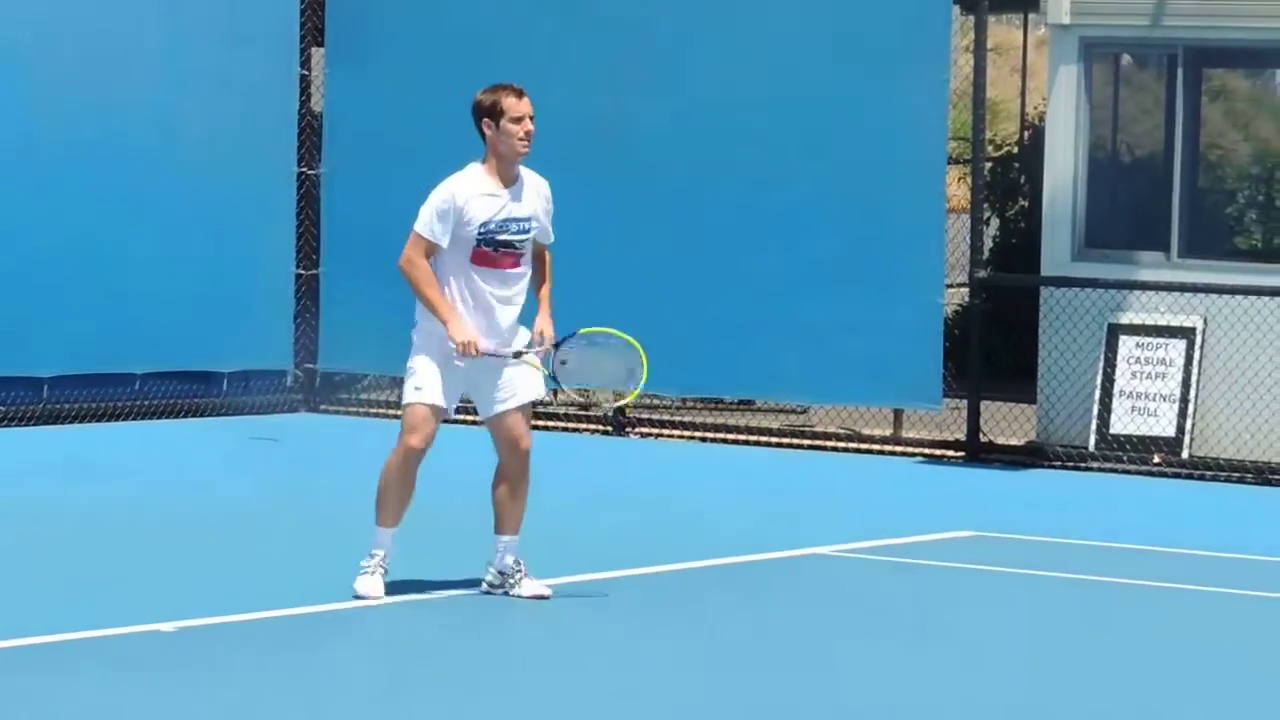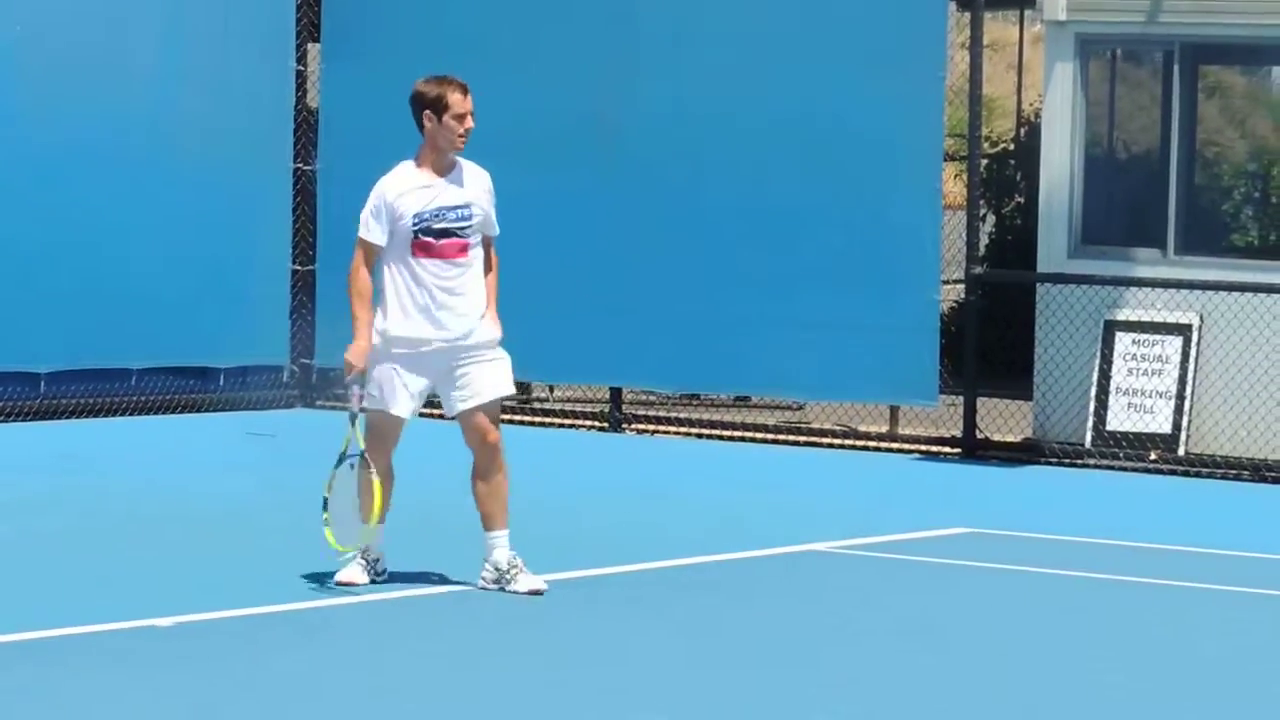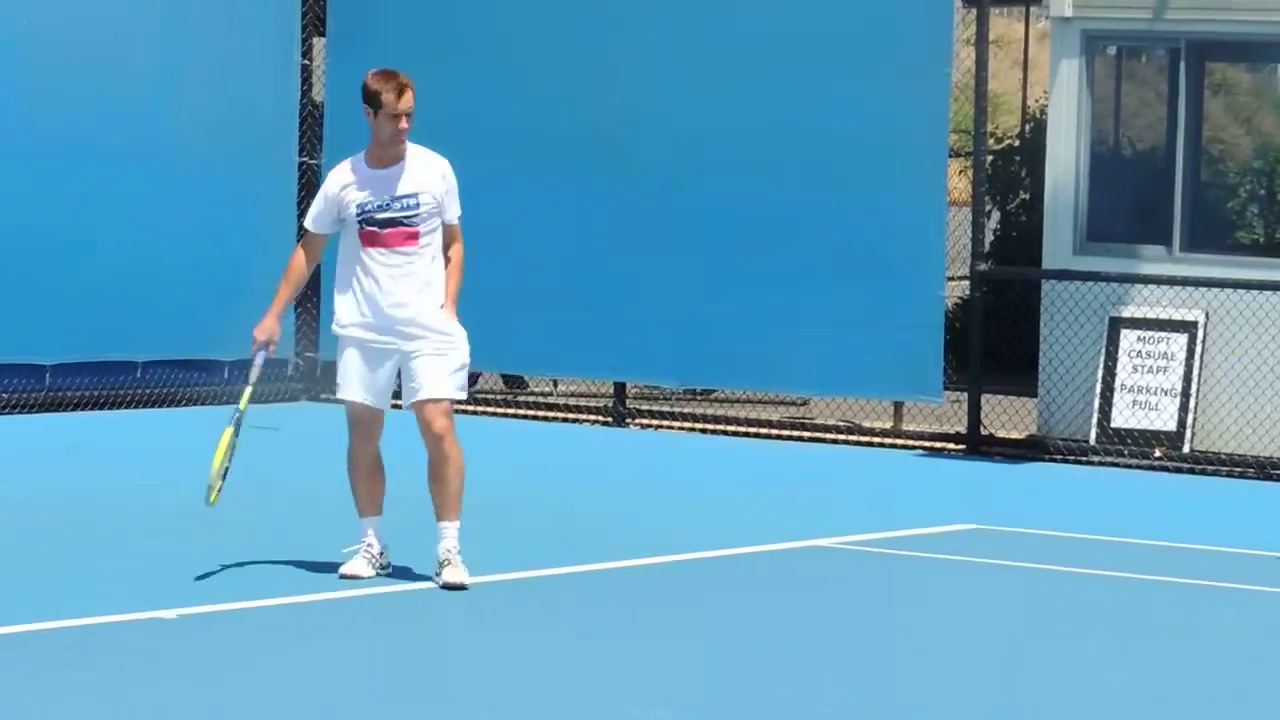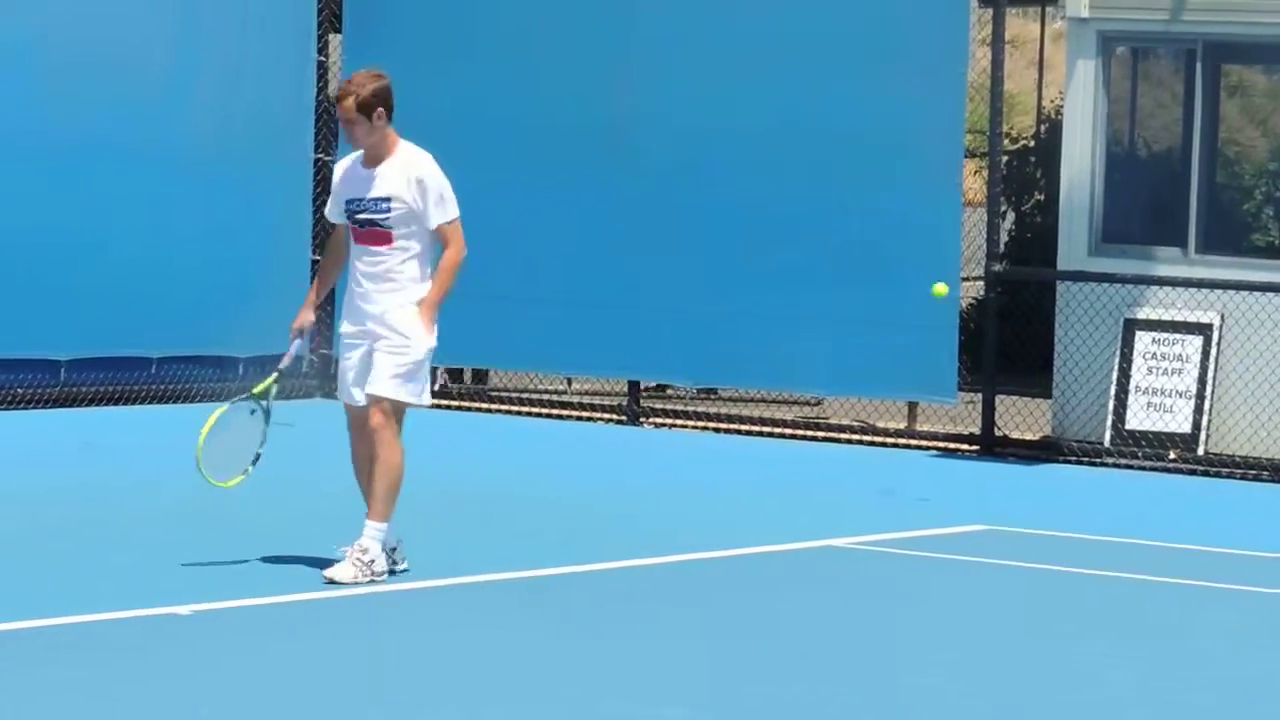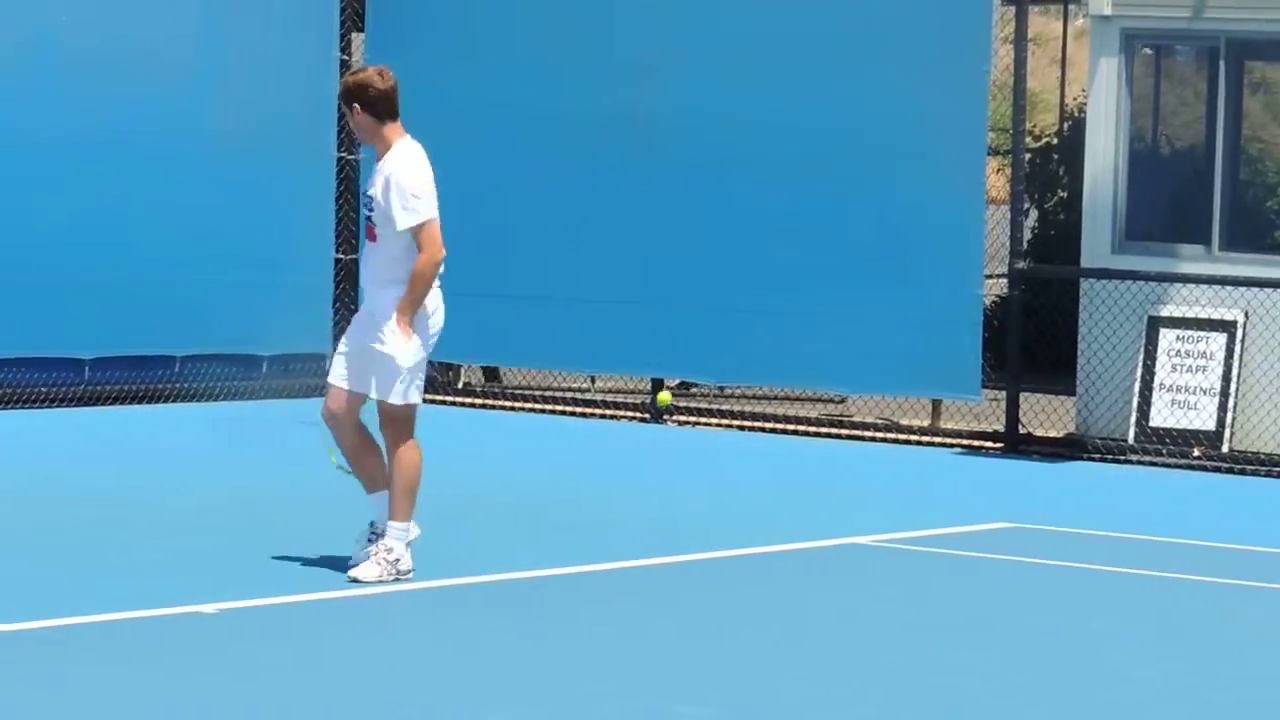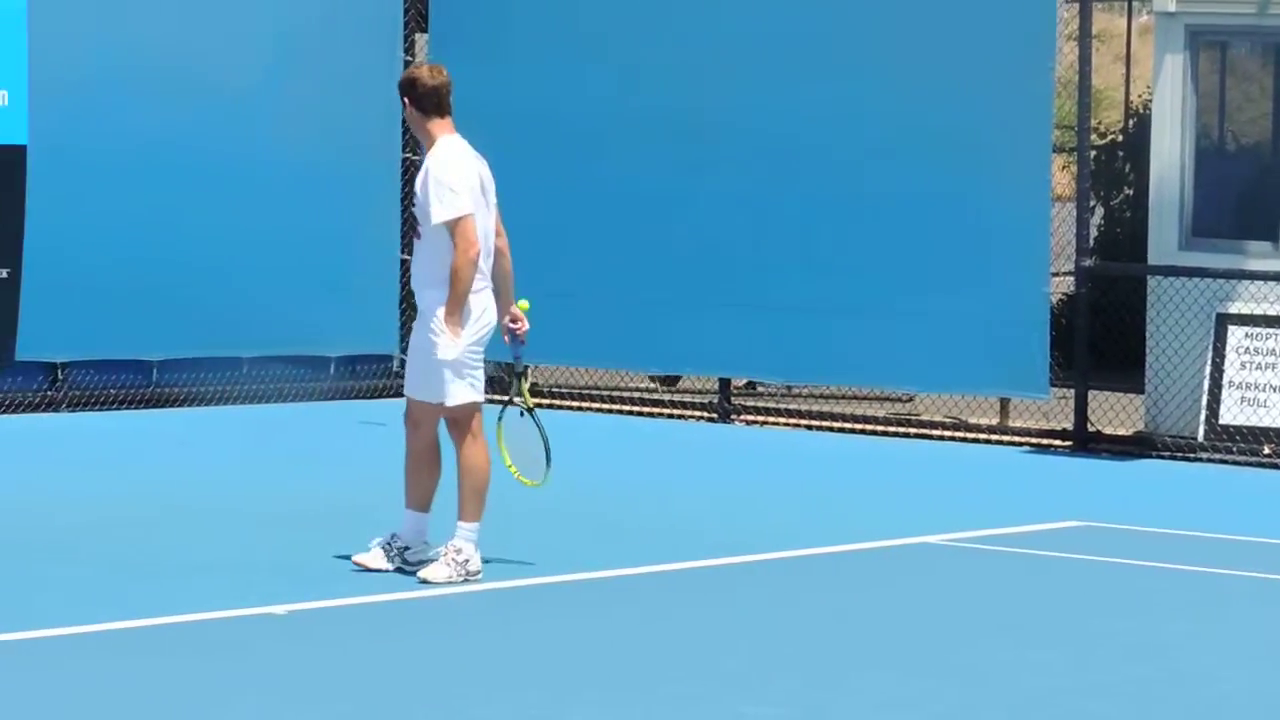
dt=0.3s
person 1, frame 1
left shoulder: (539, 190)
right shoulder: (456, 191)
right elbow: (413, 259)
left wrist: (544, 313)
right wrist: (453, 323)
left hip: (507, 345)
right hip: (446, 342)
left knee: (517, 449)
right knee: (413, 443)
left ankle: (505, 565)
right ankle: (379, 557)
person 1, frame 2
left shoulder: (478, 181)
right shoulder: (393, 188)
right elbow: (362, 265)
left wrist: (490, 311)
right wrist: (361, 336)
left hip: (470, 340)
right hip: (404, 341)
left knee: (488, 443)
right knee: (377, 445)
left ankle: (499, 561)
right ankle: (371, 552)
person 1, frame 3
left shoulder: (436, 170)
right shoulder: (341, 180)
left elbow: (455, 245)
right elbow: (307, 251)
left wrist: (449, 307)
right wrist: (273, 316)
left hip: (428, 326)
right hip: (363, 328)
left knee: (439, 429)
right knee: (362, 434)
left ankle: (449, 549)
right ankle: (372, 544)
person 1, frame 4
left shoulder: (421, 171)
right shoulder: (345, 172)
left elbow: (454, 248)
left wrist: (426, 311)
right wrist: (310, 304)
left hip: (406, 322)
right hip: (356, 322)
left knee: (380, 425)
right knee: (359, 431)
left ankle: (372, 547)
right ankle: (384, 540)
person 1, frame 5
left shoulder: (403, 169)
right shoulder: (390, 162)
left elbow: (431, 252)
left wrist: (406, 316)
left hip: (401, 318)
right hip: (373, 314)
left knee: (397, 427)
right knee: (338, 411)
left ankle: (396, 548)
right ankle: (390, 520)
person 1, frame 6
left shoulder: (442, 165)
right shoulder: (465, 158)
left elbow: (468, 248)
right elbow: (500, 241)
left wrist: (454, 315)
right wrist: (507, 305)
left hip: (452, 317)
right hip: (433, 314)
left knee: (463, 427)
right knee: (418, 424)
left ankle: (465, 550)
right ankle: (409, 541)
